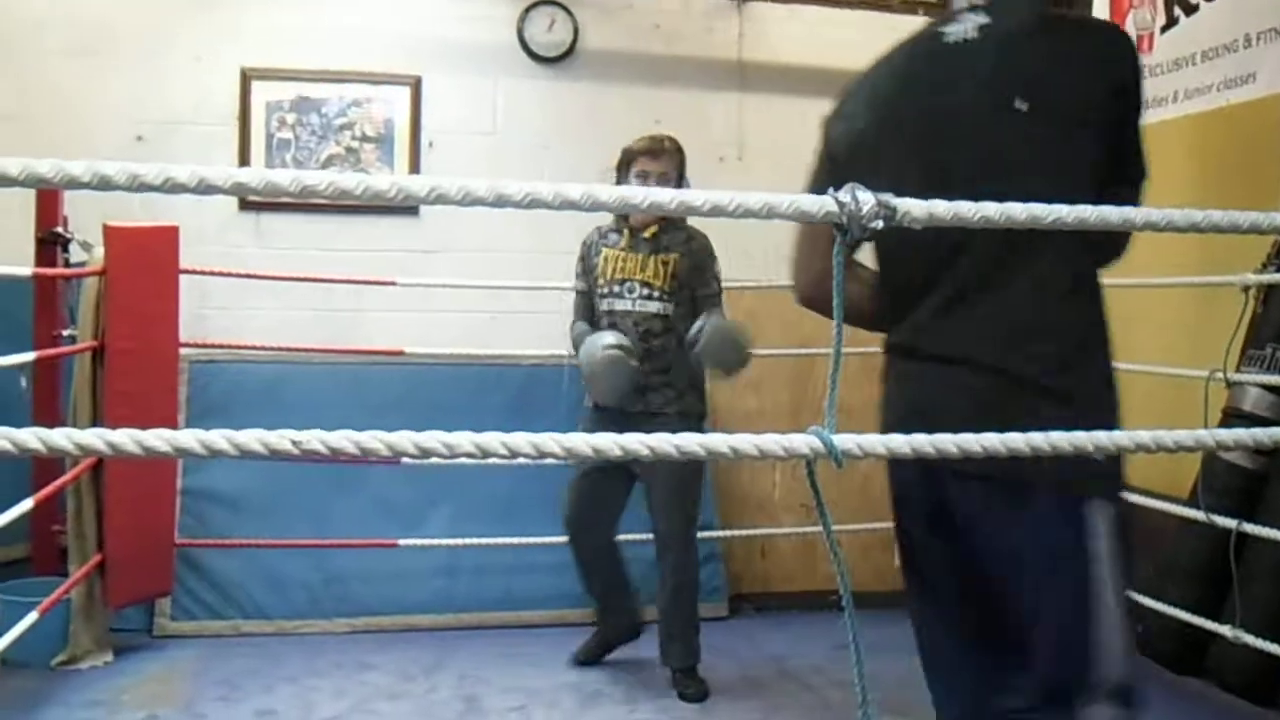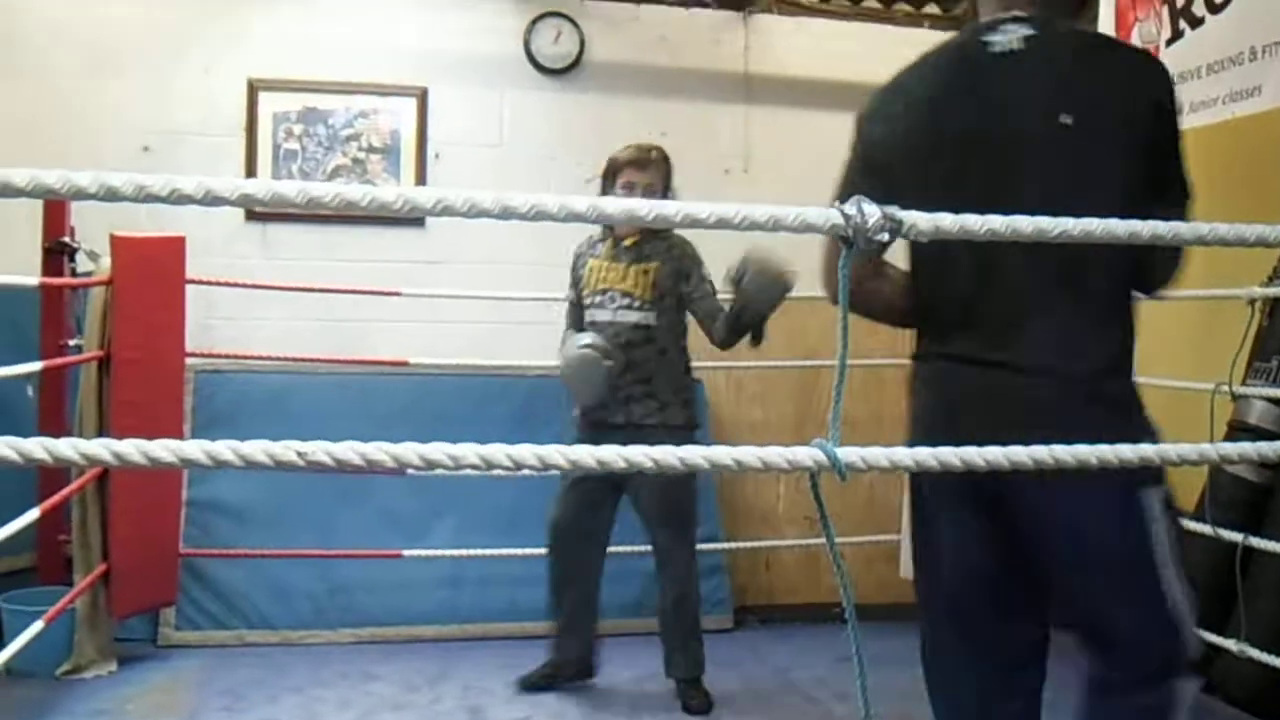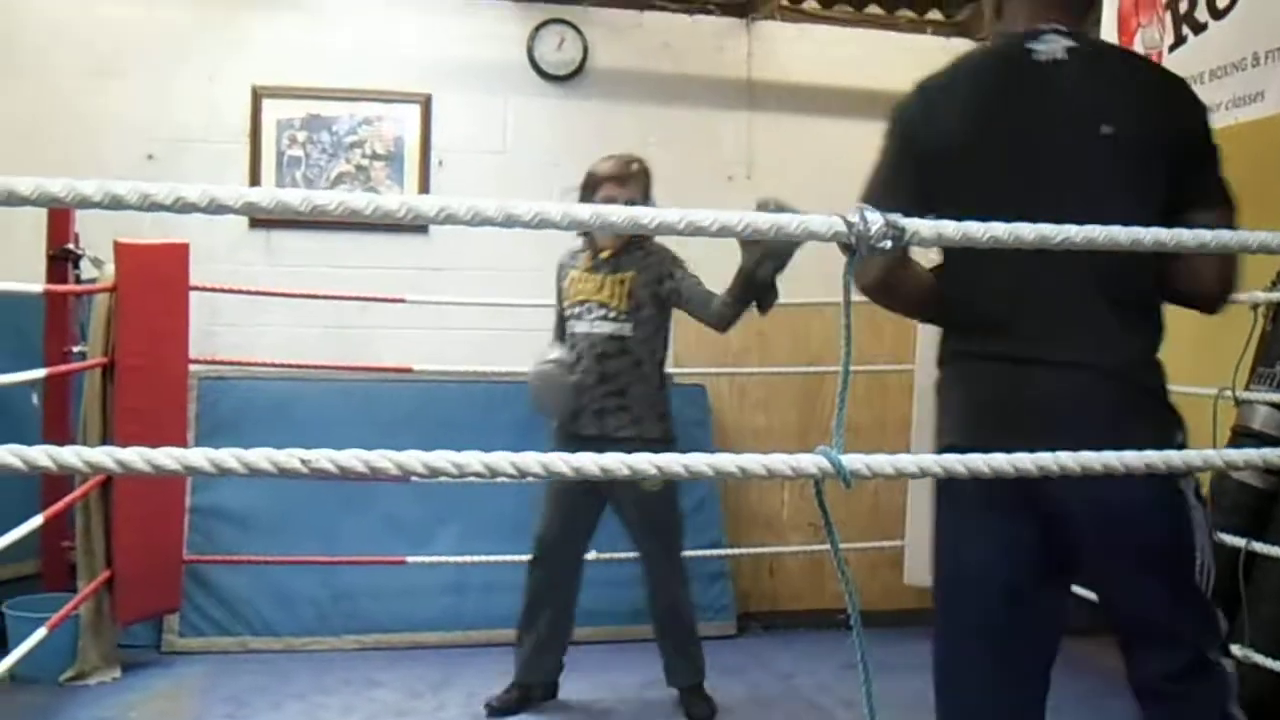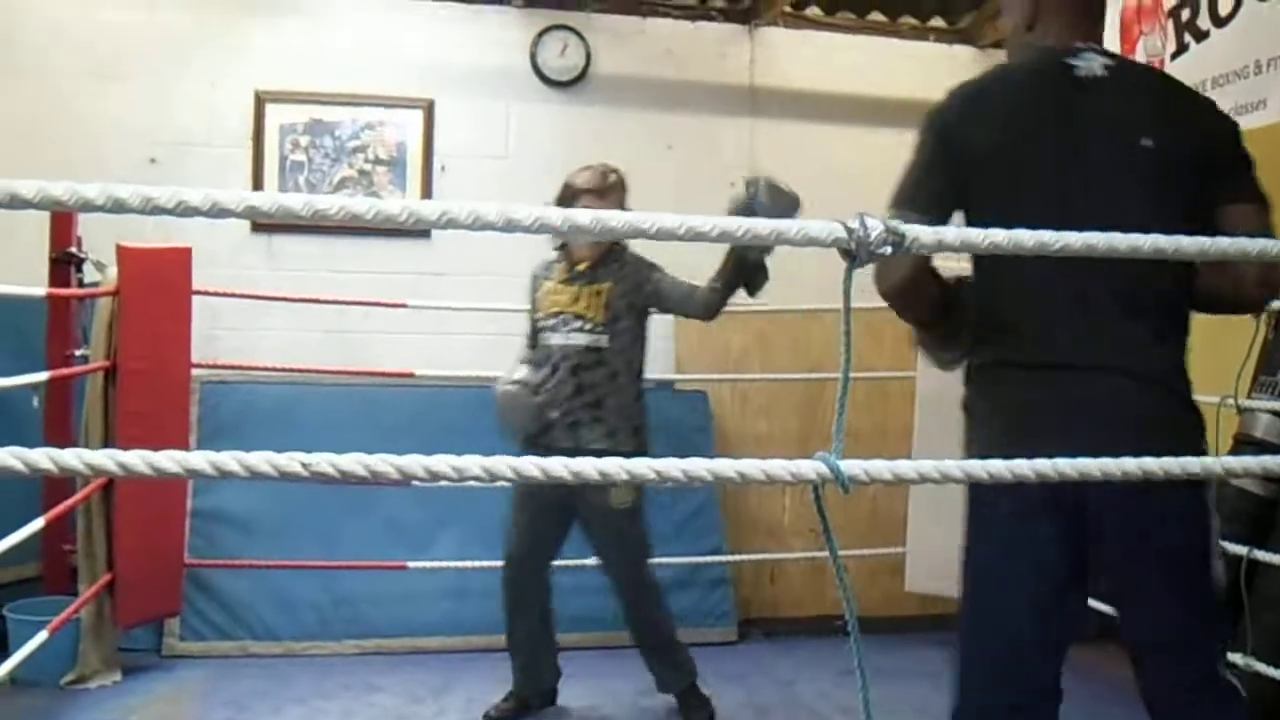
dt=0.1s
person 1, frame 1
left shoulder: (871, 93)
right shoulder: (1096, 58)
left elbow: (815, 281)
right elbow: (1107, 236)
left hip: (919, 417)
right hip: (1042, 418)
person 1, frame 2
left shoulder: (902, 98)
right shoulder: (1132, 81)
left elbow: (849, 275)
right elbow: (1156, 268)
left hip: (947, 423)
right hip: (1080, 420)
person 1, frame 3
left shoulder: (935, 103)
right shoulder: (1162, 99)
left elbow: (874, 270)
right elbow: (1209, 280)
left hip: (981, 424)
right hip: (1119, 421)
person 1, frame 4
left shoulder: (970, 111)
right shoulder: (1188, 115)
left elbow: (898, 274)
left wrist: (954, 318)
left hip: (1014, 430)
right hip: (1148, 426)
person 2, frame 1
left shoulder: (691, 245)
right shoulder: (596, 243)
left elbow: (714, 325)
right elbow: (581, 319)
left wrist: (721, 349)
right wrist: (589, 350)
left hip: (671, 413)
right hip: (608, 411)
left knee: (674, 535)
right knee: (582, 518)
left ankle: (682, 660)
right ankle: (617, 618)
person 2, frame 2
left shoulder: (677, 253)
right shoulder: (588, 253)
left elbow: (720, 331)
left wrist: (749, 311)
right wrist: (574, 351)
left hip: (661, 424)
right hip: (598, 421)
left knee: (673, 548)
right knee: (569, 533)
left ankle: (685, 671)
right ankle: (571, 656)
person 2, frame 3
left shoulder: (656, 264)
right shoulder: (571, 264)
left elbow: (718, 314)
left wrist: (756, 270)
left hip: (637, 437)
right hip: (576, 436)
left knee: (661, 561)
right knee: (552, 551)
person 2, frame 4
left shoulder: (633, 274)
right shoulder: (545, 276)
left elbow: (702, 305)
left wrist: (743, 257)
right wrist: (521, 378)
left hip: (609, 450)
right hip: (547, 449)
left knee: (630, 573)
right knee: (521, 566)
